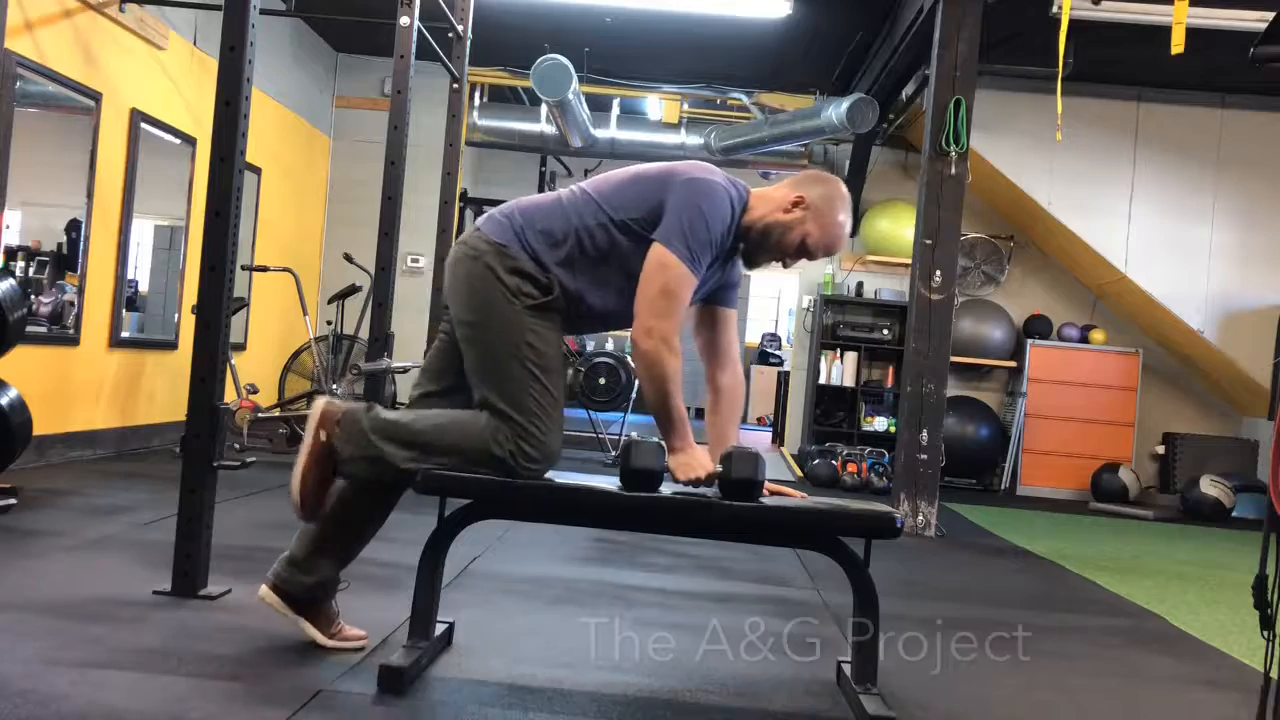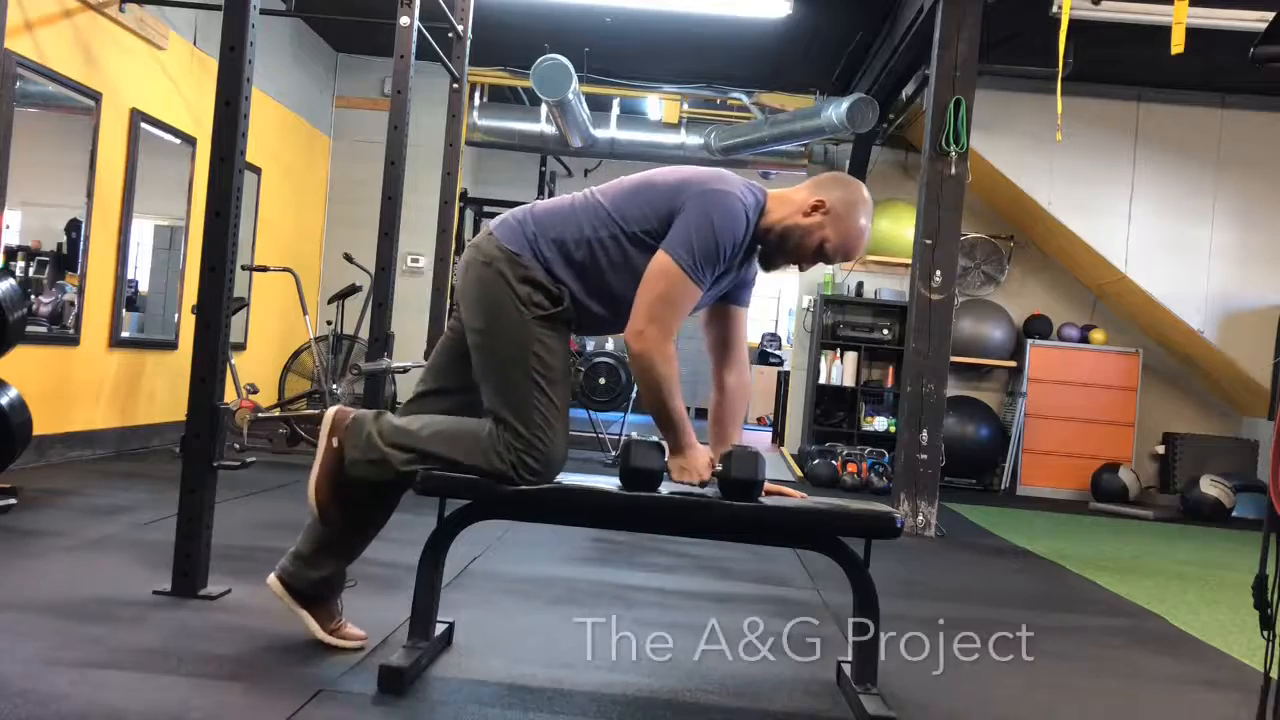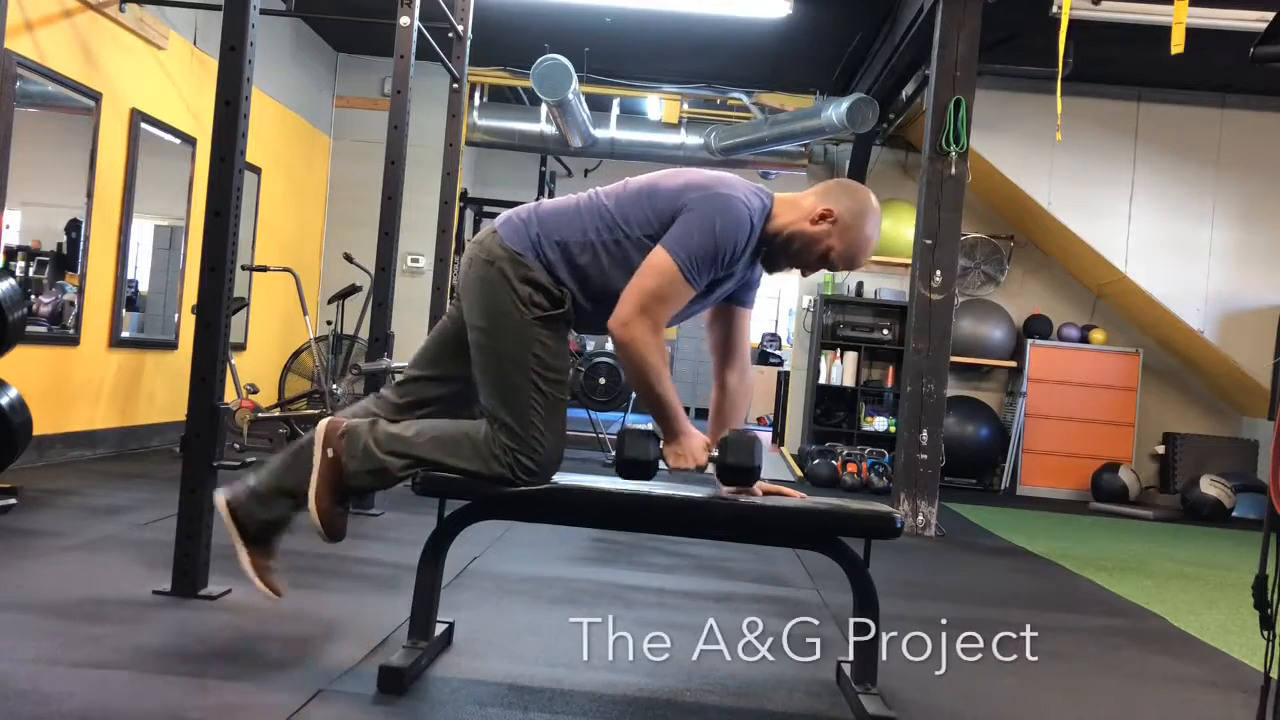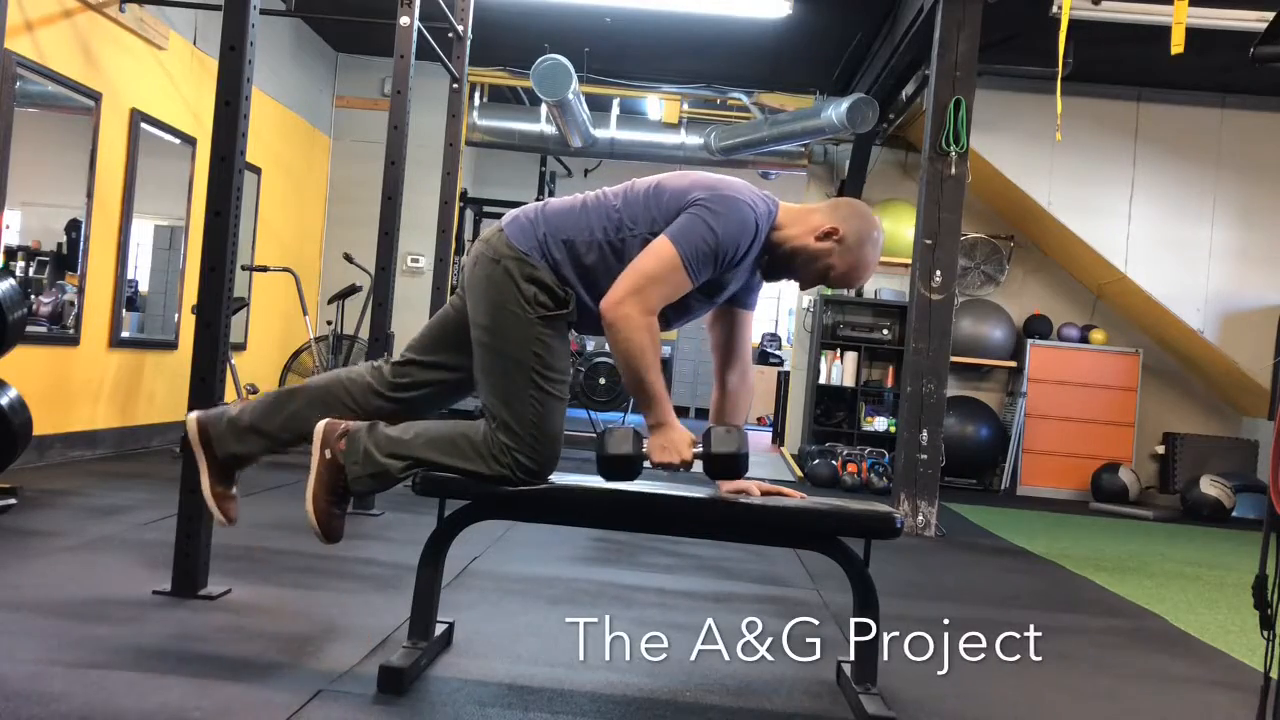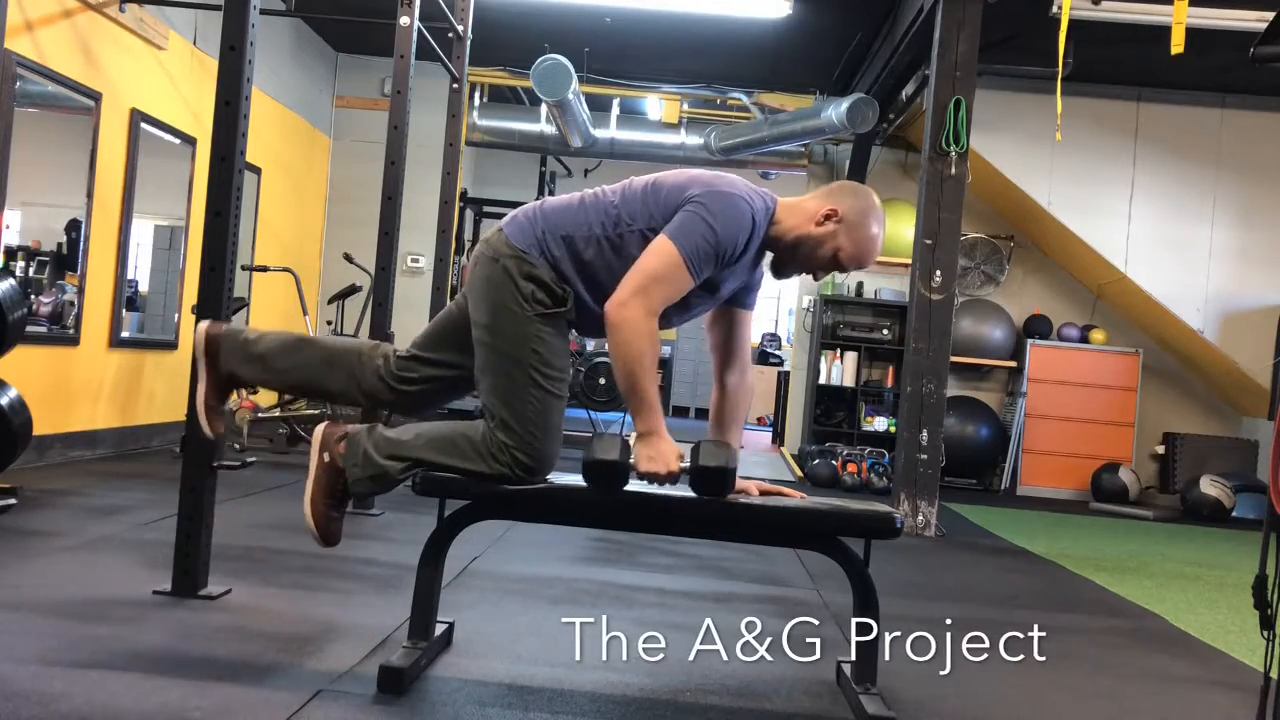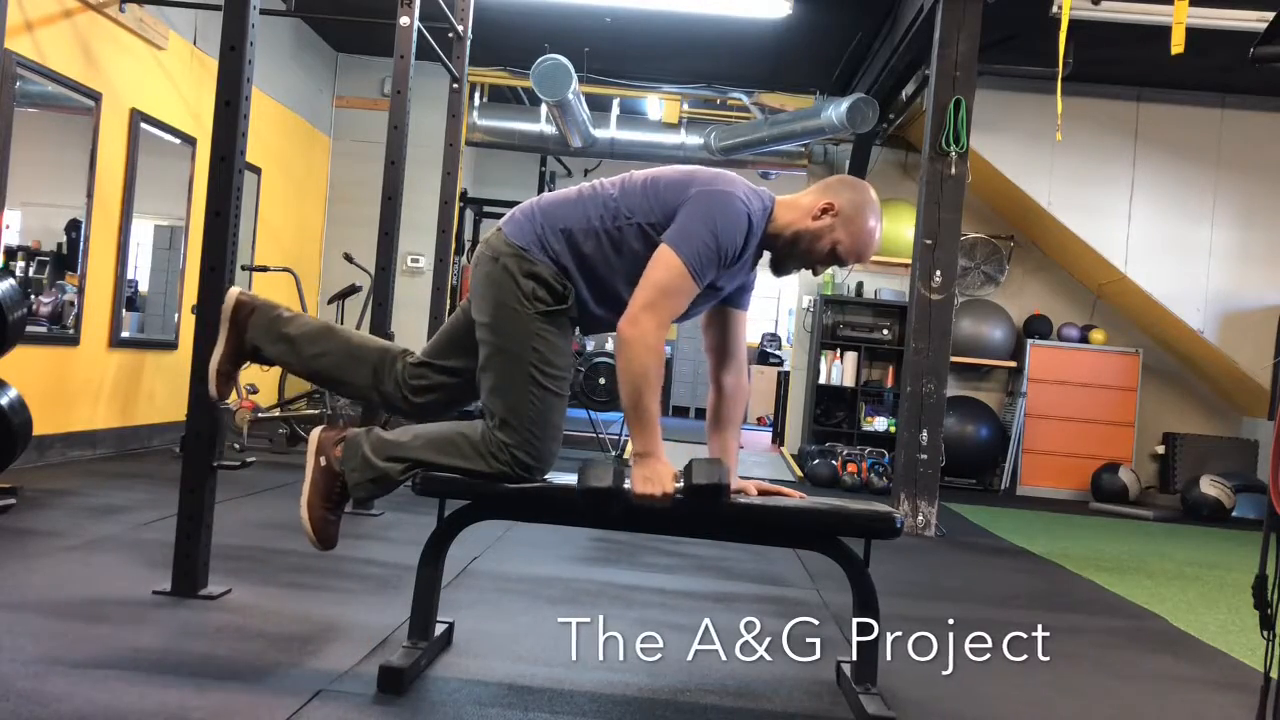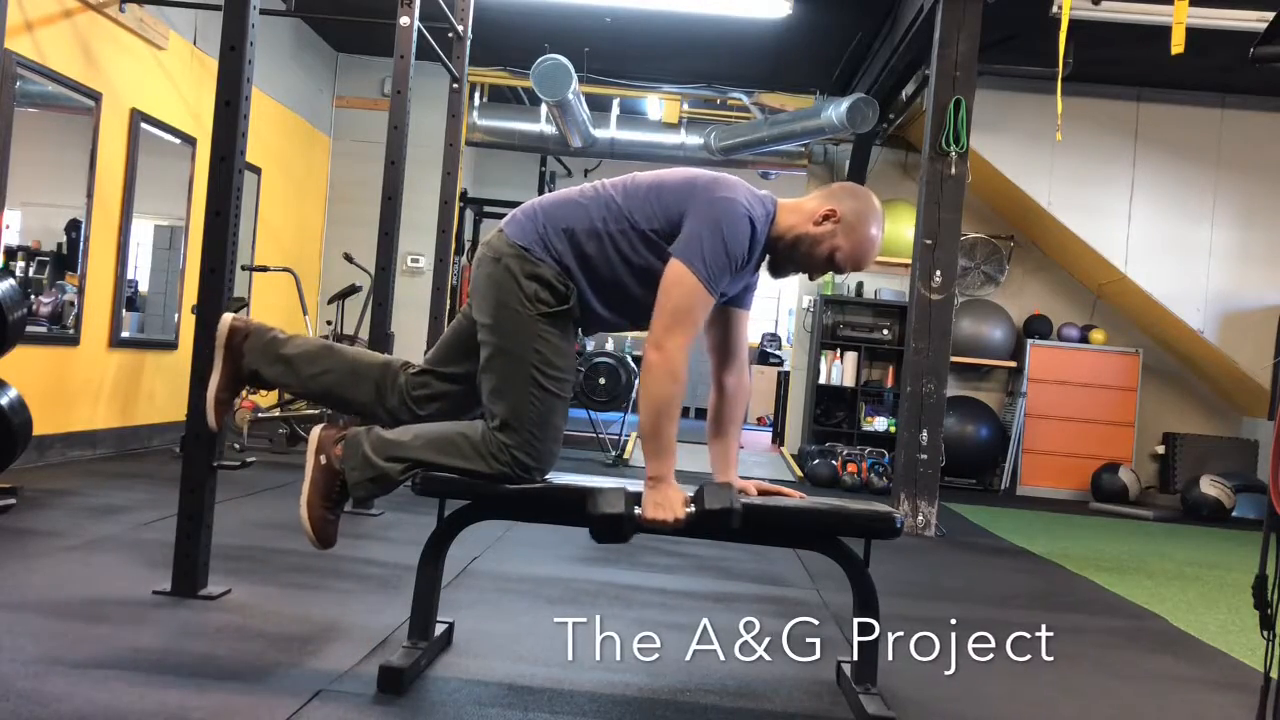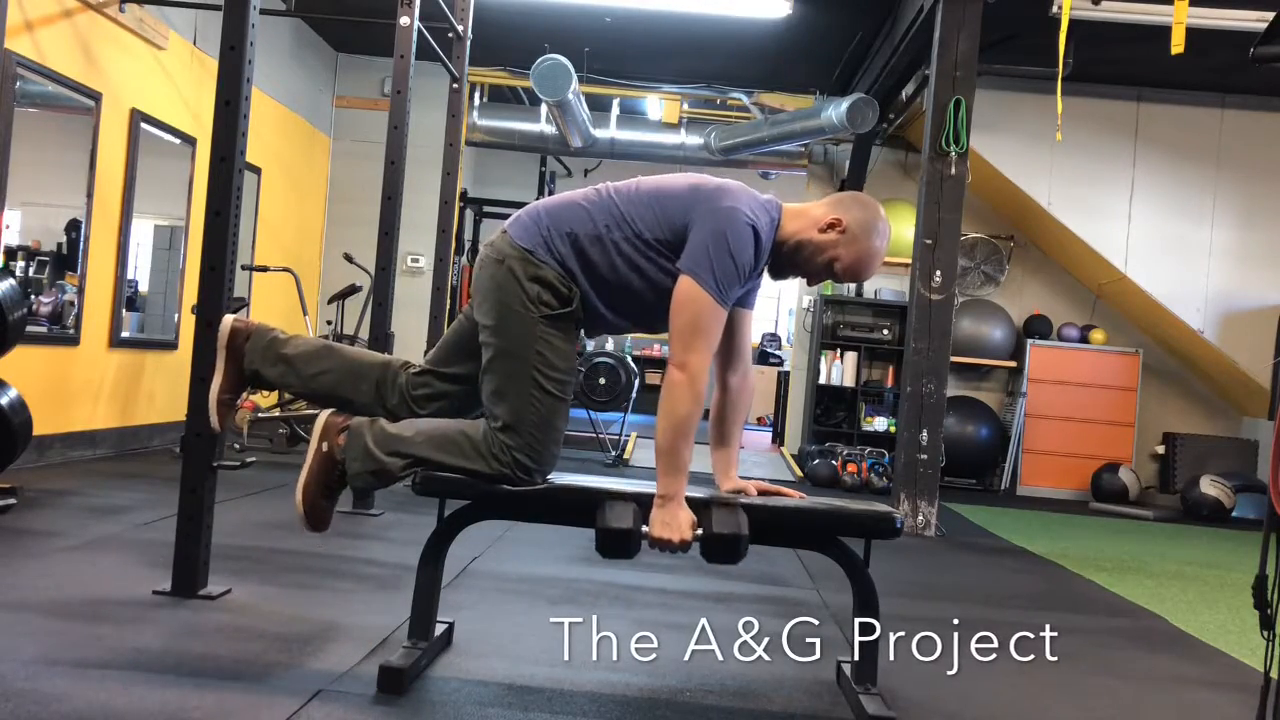
dt=0.3s
person 1, frame 1
left shoulder: (727, 247)
right shoulder: (709, 201)
left elbow: (724, 367)
right elbow: (652, 335)
left wrist: (723, 466)
right wrist: (681, 447)
left hip: (493, 274)
right hip: (505, 267)
left knee: (419, 435)
right knee: (526, 444)
left ankle: (300, 583)
right ankle: (348, 431)
person 1, frame 2
left shoulder: (744, 244)
right shoulder: (723, 209)
left elbow: (731, 367)
right elbow: (646, 337)
right wrist: (683, 448)
left hip: (505, 275)
right hip: (516, 271)
left knee: (424, 426)
right knee: (530, 456)
left ankle: (309, 578)
right ankle: (359, 436)
person 1, frame 3
left shoulder: (751, 245)
right shoulder: (730, 218)
left elbow: (731, 366)
right elbow: (632, 324)
right wrist: (678, 433)
left hip: (511, 274)
right hip: (520, 270)
left knee: (411, 405)
right knee: (526, 455)
left ankle: (256, 505)
right ankle: (351, 450)
person 1, frame 4
left shoulder: (752, 251)
right shoulder: (735, 219)
left elbow: (734, 370)
right elbow: (624, 307)
left wrist: (730, 471)
right wrist: (663, 424)
left hip: (514, 271)
right hip: (524, 269)
left knee: (400, 388)
right knee: (525, 454)
left ankle: (226, 435)
right ankle: (353, 453)
person 1, frame 5
left shoulder: (752, 250)
right shoulder: (731, 213)
left elbow: (734, 368)
right elbow: (627, 310)
right wrist: (652, 435)
left hip: (521, 275)
right hip: (527, 269)
left knee: (400, 380)
right knee: (523, 452)
left ankle: (232, 350)
right ankle: (350, 454)
person 1, frame 6
left shoulder: (747, 248)
right shoulder: (729, 213)
left elbow: (729, 367)
right elbow: (639, 325)
left wrist: (727, 469)
right wrist: (648, 457)
left hip: (526, 274)
right hip: (529, 265)
left knee: (413, 388)
right knee: (523, 451)
left ankle: (258, 325)
right ankle: (348, 457)
person 1, frame 7
left shoulder: (751, 244)
right shoulder: (731, 218)
left elbow: (731, 369)
right elbow: (665, 349)
left wrist: (726, 472)
right wrist: (659, 481)
left hip: (529, 274)
right hip: (531, 266)
left knee: (417, 399)
right knee: (522, 451)
left ankle: (253, 349)
right ankle: (347, 456)
person 1, frame 8
left shoulder: (753, 242)
right shoulder: (735, 229)
left elbow: (734, 369)
right elbow: (686, 369)
left wrist: (728, 473)
right wrist: (669, 499)
left hip: (530, 275)
right hip: (533, 269)
left knee: (417, 396)
right knee: (524, 453)
left ankle: (253, 350)
right ankle: (352, 445)
